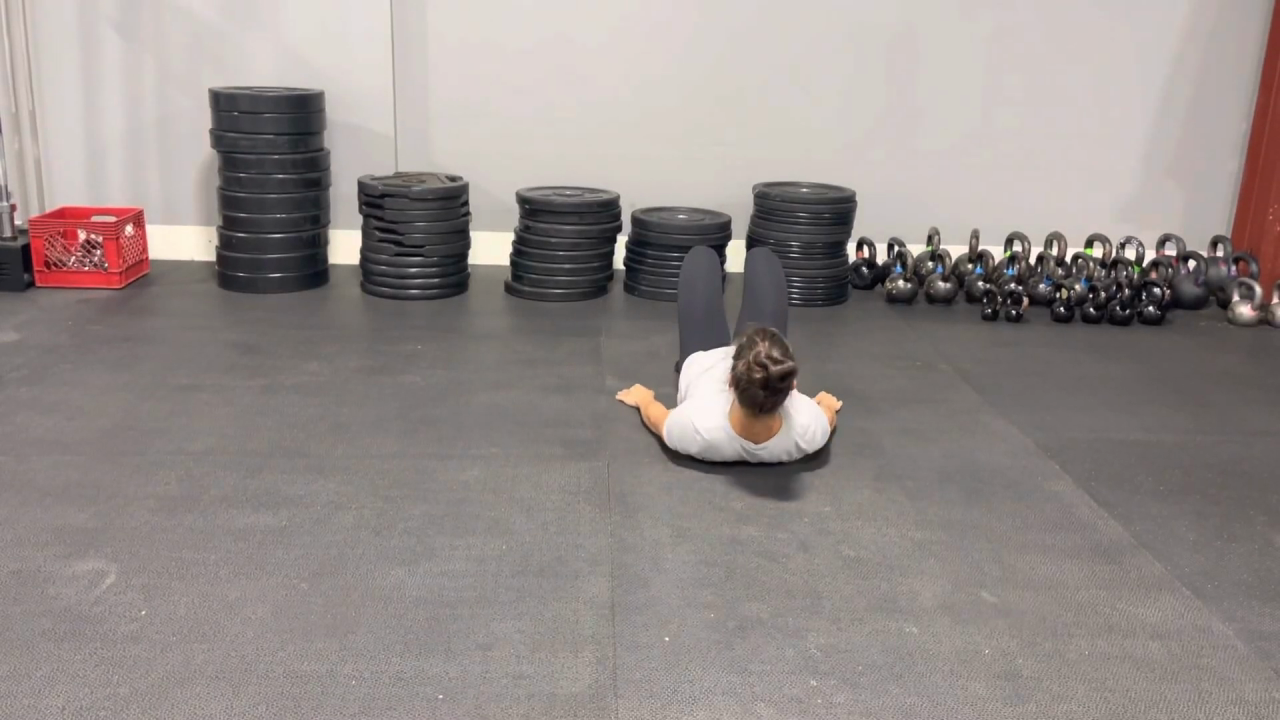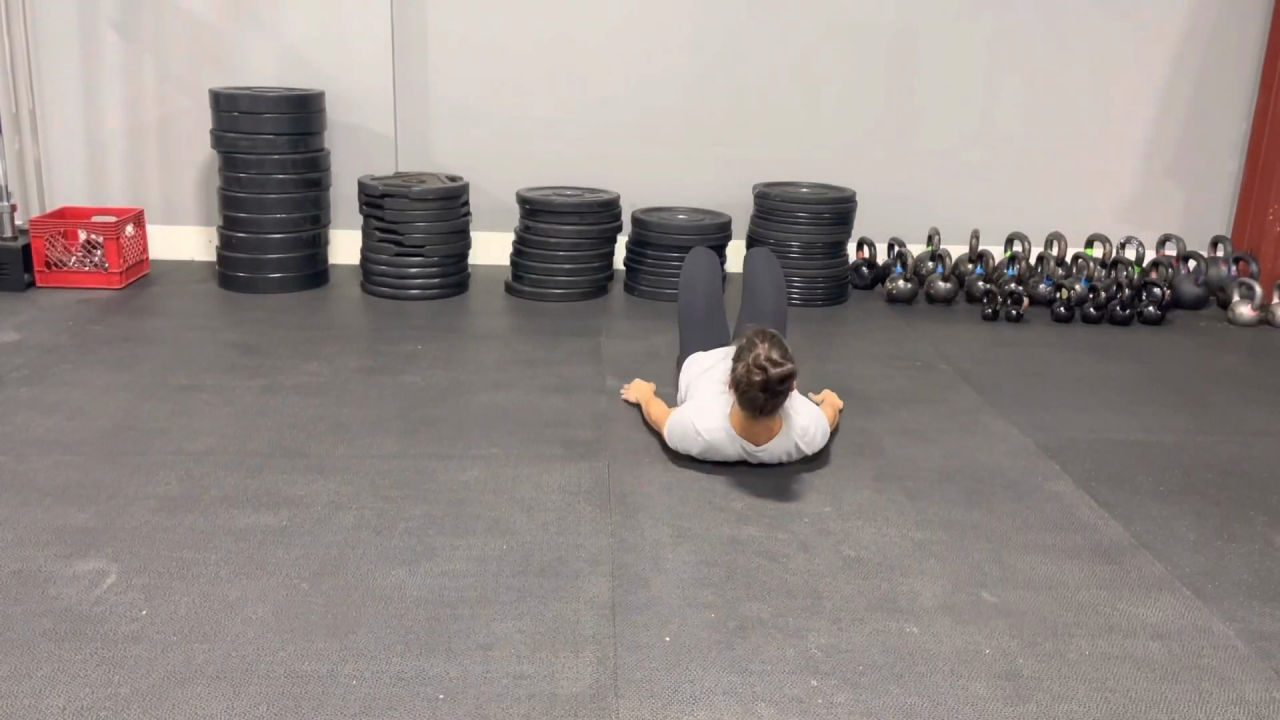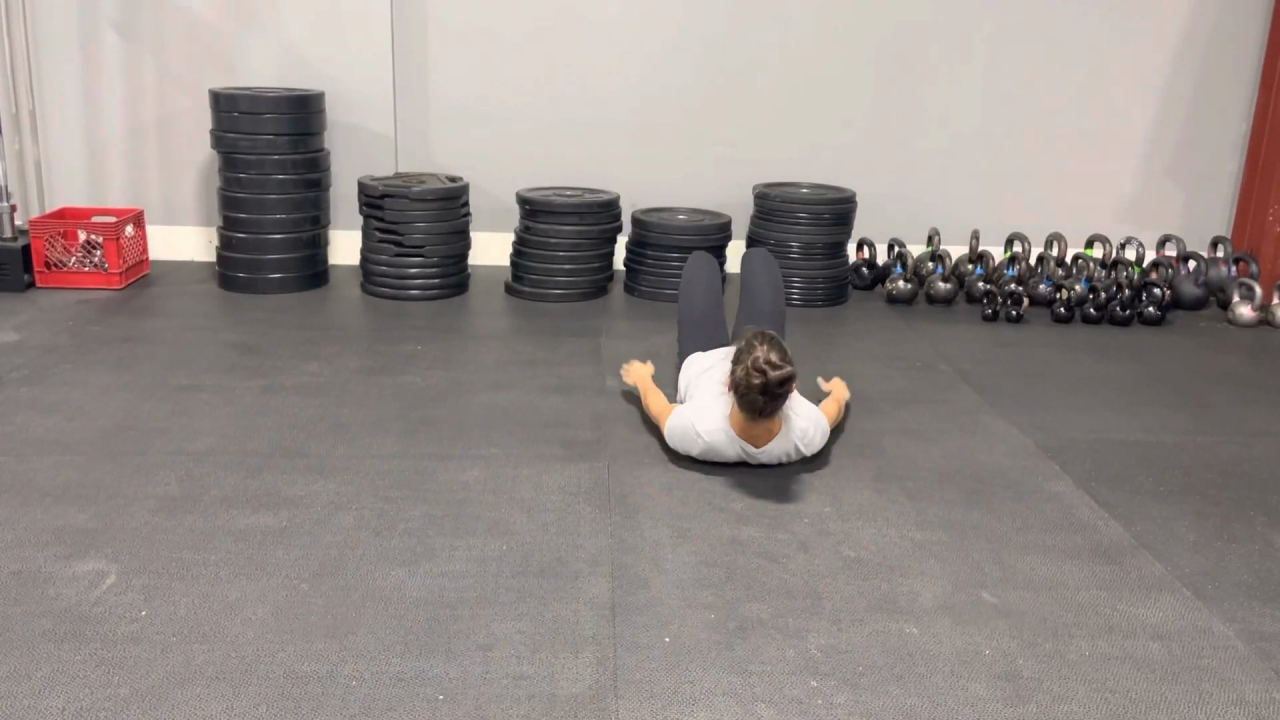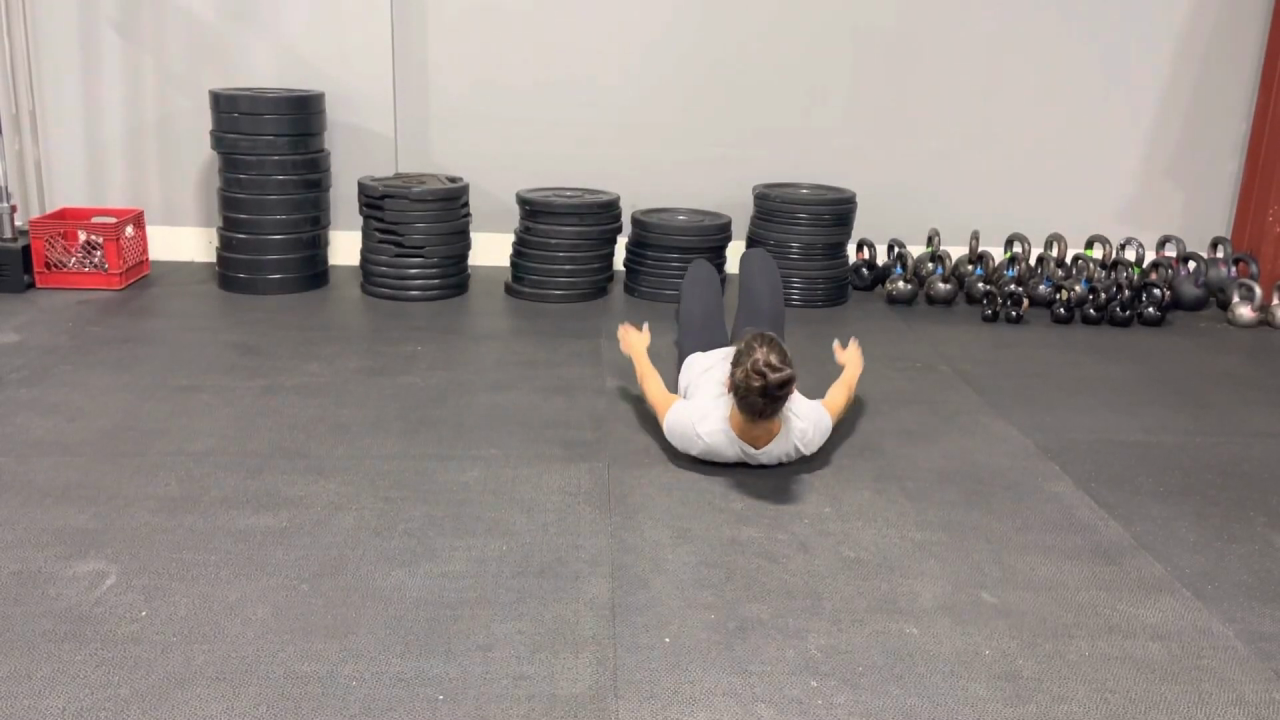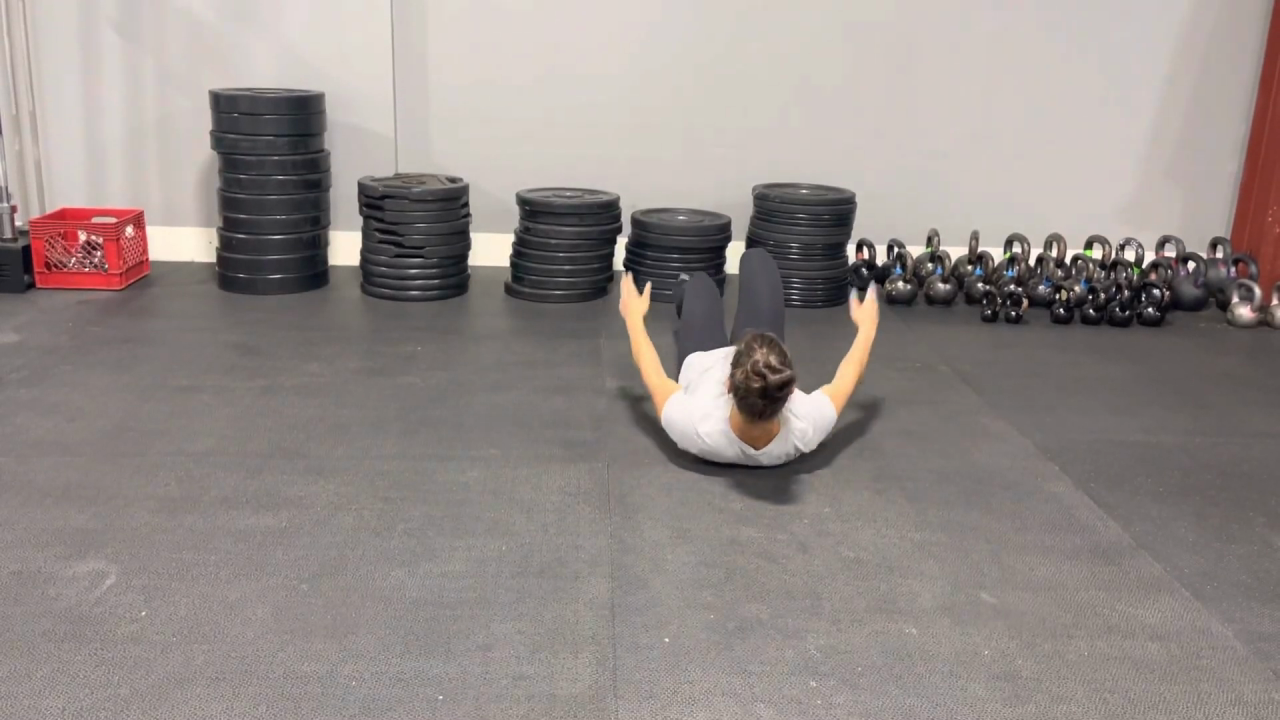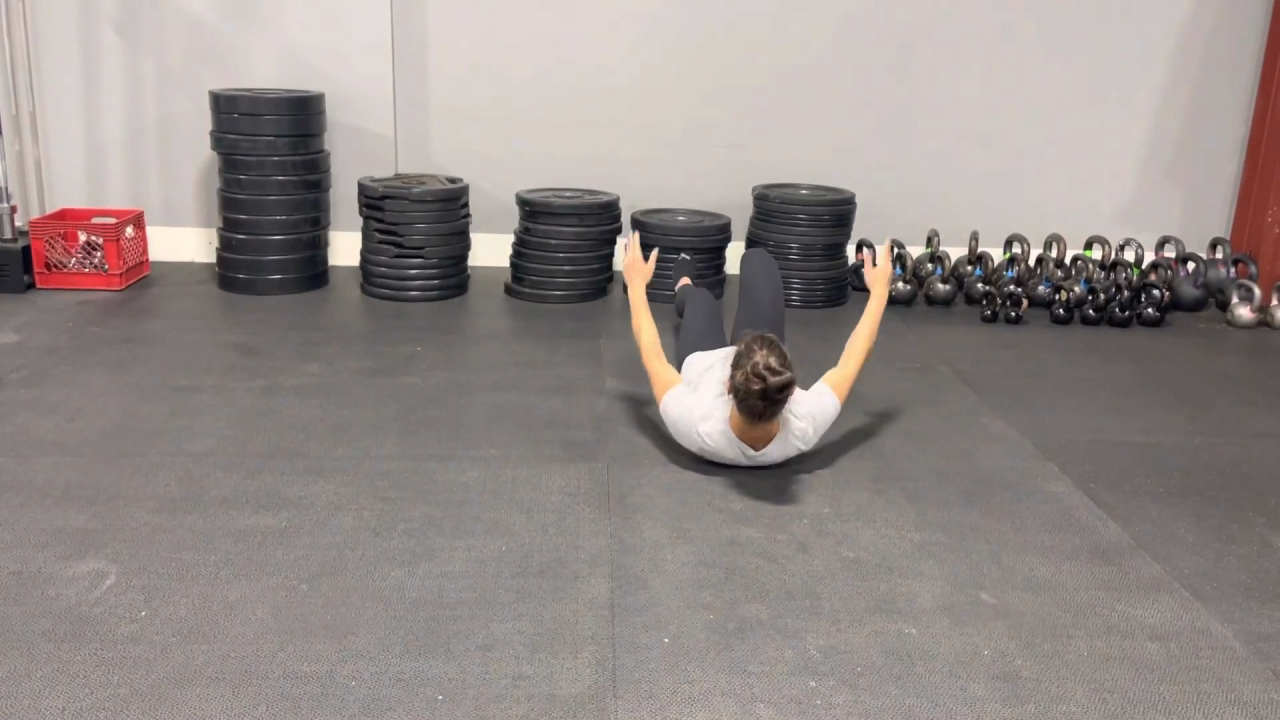
dt=0.1s
person 1, frame 1
left shoulder: (696, 427)
right shoulder: (808, 431)
left elbow: (658, 419)
left wrist: (642, 398)
right wrist: (828, 404)
left knee: (701, 257)
right knee: (761, 258)
person 1, frame 2
left shoulder: (696, 429)
right shoulder: (808, 433)
left elbow: (659, 417)
left wrist: (643, 393)
right wrist: (831, 402)
left knee: (701, 257)
right knee: (760, 258)
person 1, frame 3
left shoulder: (696, 431)
right shoulder: (805, 434)
left elbow: (657, 406)
right elbow: (832, 411)
left wrist: (643, 381)
right wrist: (839, 393)
left knee: (702, 261)
right knee: (759, 257)
person 1, frame 4
left shoulder: (696, 432)
right shoulder: (805, 435)
left elbow: (658, 397)
right elbow: (837, 399)
left wrist: (638, 351)
right wrist: (852, 367)
left knee: (701, 270)
right knee: (756, 259)
left ankle: (684, 315)
person 1, frame 5
left shoulder: (696, 430)
right shoulder: (804, 430)
left elbow: (653, 375)
right elbow: (843, 381)
left wrist: (635, 315)
right wrist: (866, 327)
left knee: (701, 284)
right knee: (758, 258)
left ankle: (685, 299)
person 1, frame 6
left shoulder: (698, 430)
right shoulder: (803, 431)
left elbow: (654, 360)
right elbow: (847, 366)
left wrist: (636, 284)
right wrist: (879, 292)
left knee: (699, 302)
right knee: (756, 260)
left ankle: (684, 288)
